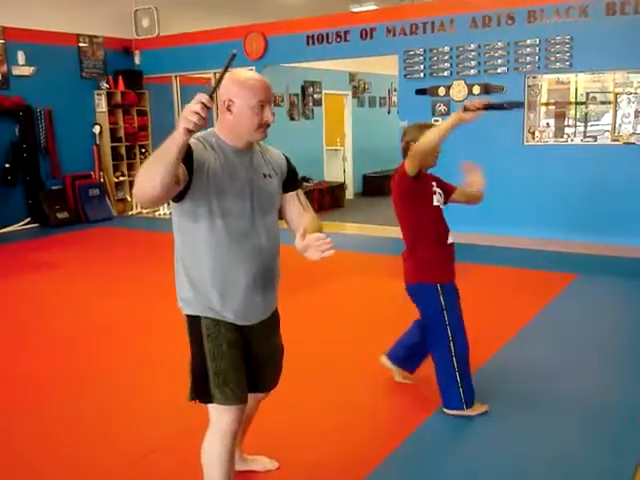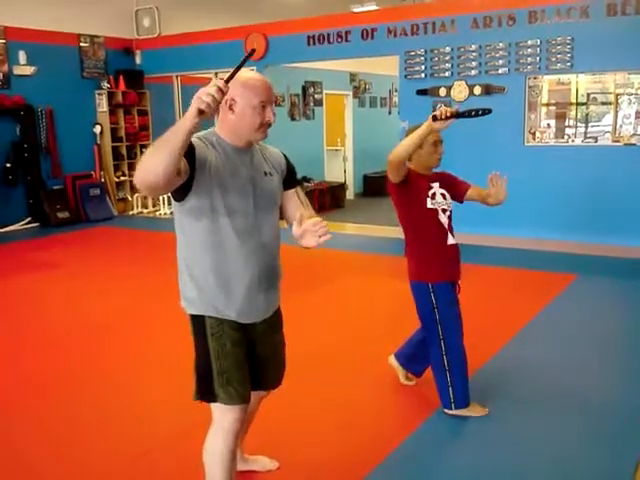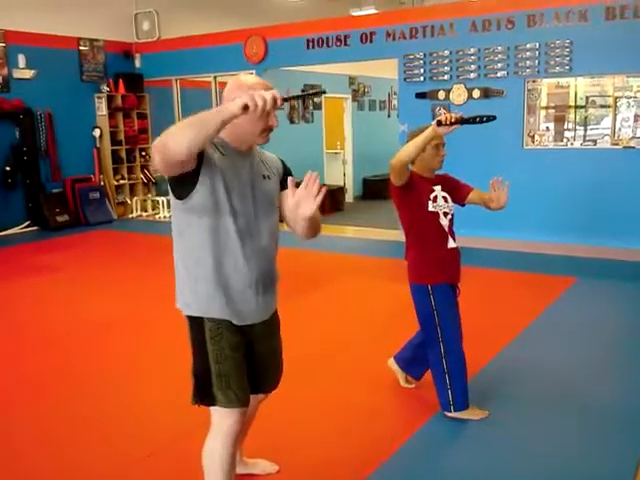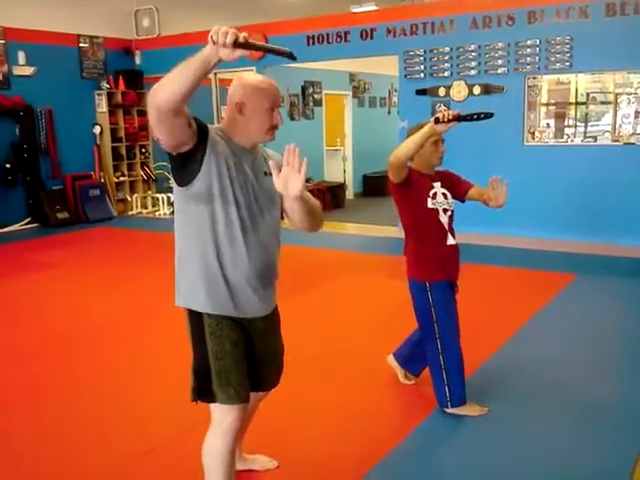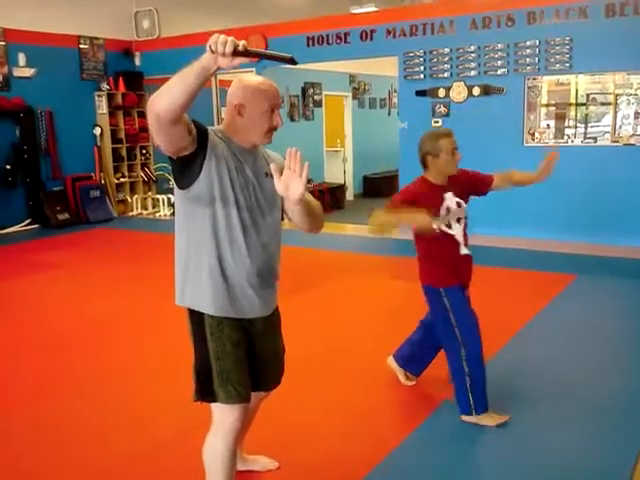
dt=0.5s
person 1, frame 1
left shoulder: (276, 161)
right shoulder: (193, 154)
left elbow: (301, 216)
right elbow: (145, 194)
left wrist: (311, 239)
right wrist: (181, 136)
left hip: (262, 304)
right hip: (212, 308)
left knee: (256, 391)
right knee: (226, 413)
person 1, frame 2
left shoulder: (276, 159)
right shoulder: (195, 153)
left elbow: (300, 213)
right elbow: (146, 180)
left wrist: (307, 231)
right wrist: (191, 119)
left hip: (264, 302)
right hip: (216, 308)
left knee: (258, 389)
right knee: (229, 412)
person 1, frame 3
left shoulder: (272, 166)
right shoulder: (197, 155)
left elbow: (305, 229)
right elbow: (163, 153)
left wrist: (305, 214)
right wrist: (232, 109)
left hip: (261, 306)
right hip: (215, 310)
left knee: (256, 393)
right knee: (227, 415)
person 1, frame 4
left shoulder: (273, 162)
right shoulder: (198, 146)
left elbow: (312, 223)
right elbow: (161, 102)
left wrist: (295, 196)
right wrist: (212, 54)
left hip: (261, 302)
right hip: (215, 306)
left knee: (256, 390)
right knee: (227, 412)
person 1, frame 5
left shoulder: (274, 162)
right shoulder: (199, 148)
left elbow: (312, 224)
right elbow: (160, 111)
left wrist: (297, 199)
right wrist: (211, 62)
left hip: (261, 302)
right hip: (216, 306)
left knee: (258, 389)
right knee: (229, 411)
person 2, frame 1
left shoulder: (430, 181)
right shoulder: (406, 178)
left elbow: (467, 199)
right elbow: (423, 148)
left wrist: (475, 189)
right wrist: (458, 118)
left hip: (428, 270)
right hip: (430, 274)
left knee: (432, 324)
right knee: (450, 337)
left ankle: (398, 359)
right ankle: (459, 401)
person 2, frame 2
left shoulder: (443, 180)
right shoulder: (402, 181)
left elbow: (476, 193)
right elbow: (394, 159)
left wrist: (493, 196)
right wrist: (430, 125)
left hip: (445, 270)
right hip: (427, 274)
left knee: (437, 328)
right knee: (447, 337)
left ankle: (404, 360)
right ankle: (457, 402)
person 2, frame 3
left shoulder: (445, 182)
right shoulder: (405, 183)
left elbow: (477, 196)
right elbow: (397, 163)
left wrist: (494, 201)
right wrist: (434, 130)
left hip: (445, 273)
right hip: (427, 276)
left knee: (437, 330)
right knee: (446, 339)
left ankle: (403, 362)
right ankle: (456, 405)
person 2, frame 4
left shoulder: (446, 178)
right shoulder: (405, 180)
left elbow: (477, 192)
right elbow: (395, 160)
left wrist: (493, 198)
right wrist: (432, 127)
left hip: (445, 269)
right hip: (425, 272)
left knee: (437, 327)
right knee: (443, 335)
left ankle: (403, 359)
right ankle: (453, 401)
person 2, frame 5
left shoulder: (461, 180)
right shoulder: (414, 193)
left elbow: (502, 179)
right elbow: (377, 223)
left wrist: (537, 175)
right wrist: (408, 218)
left hip: (458, 275)
right hip: (440, 280)
left knee: (437, 325)
right knee: (465, 340)
left ankle: (403, 360)
right ankle: (474, 409)
